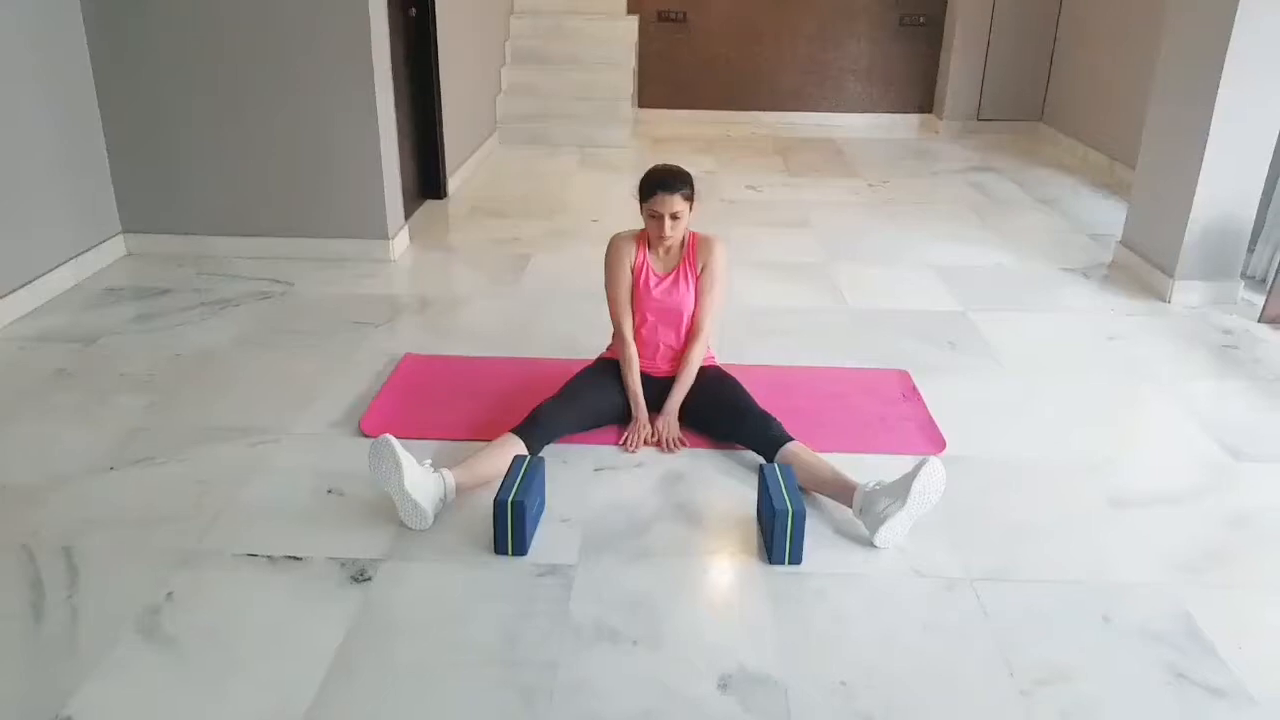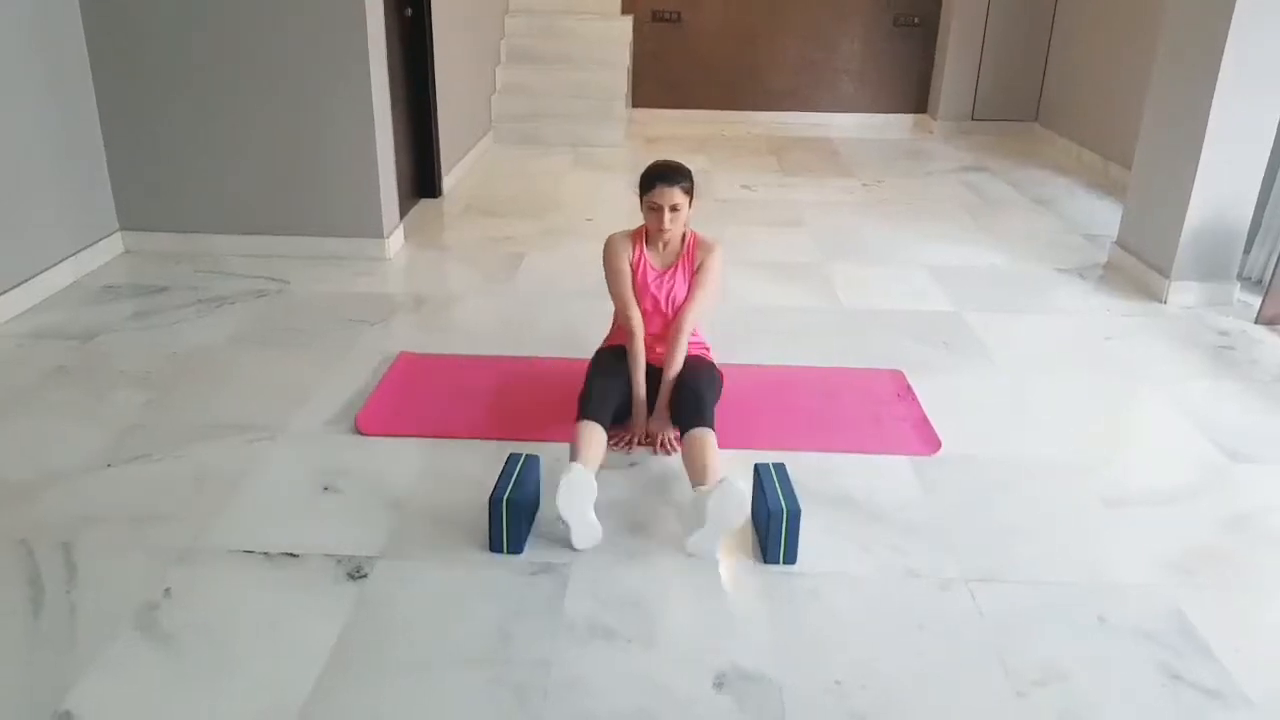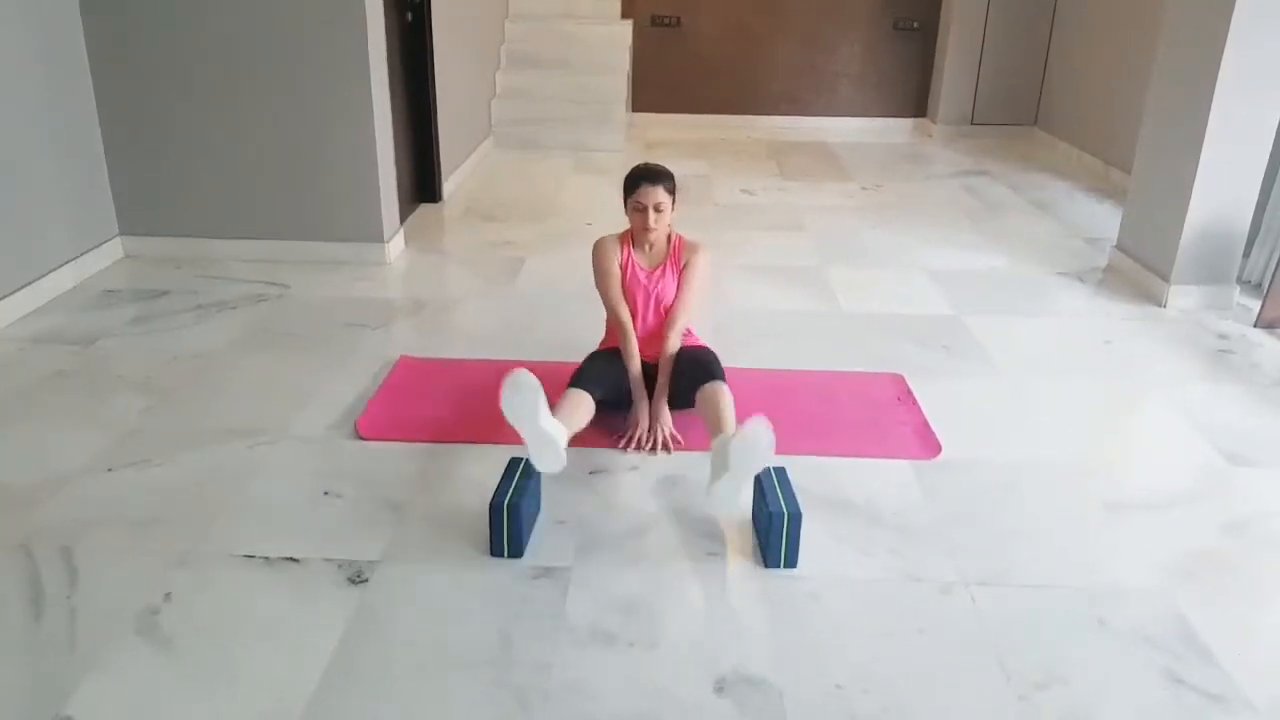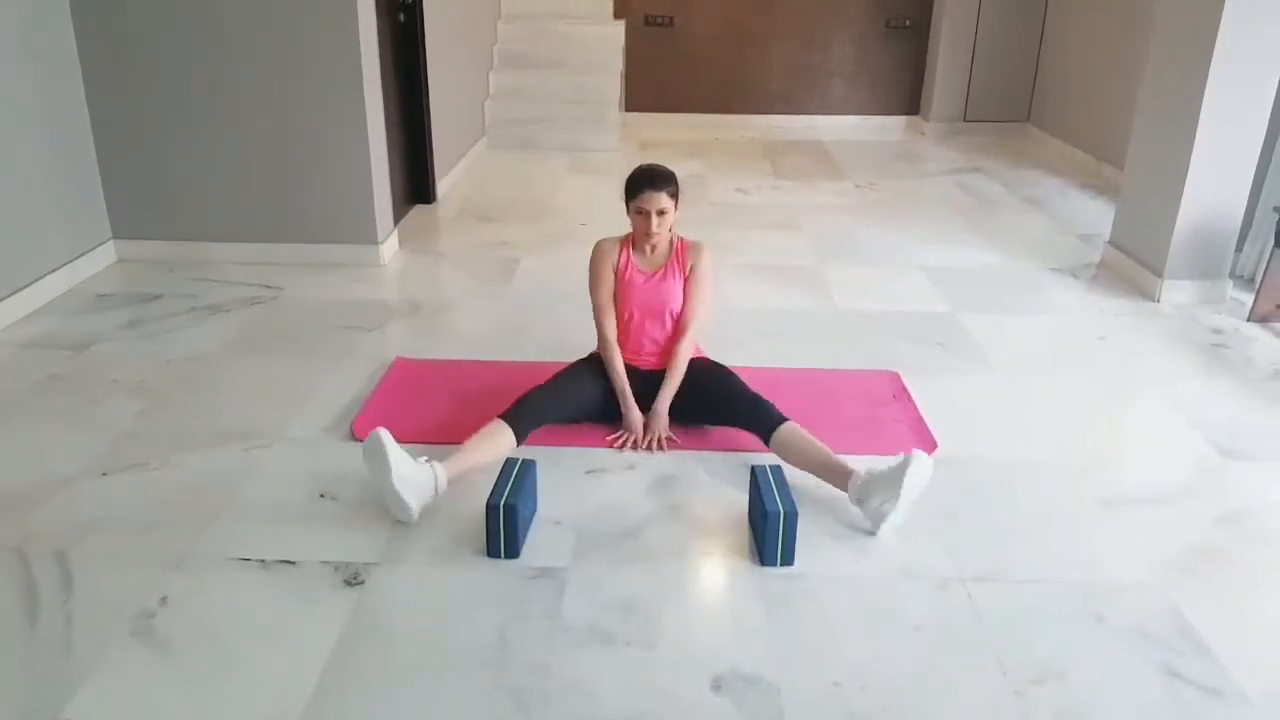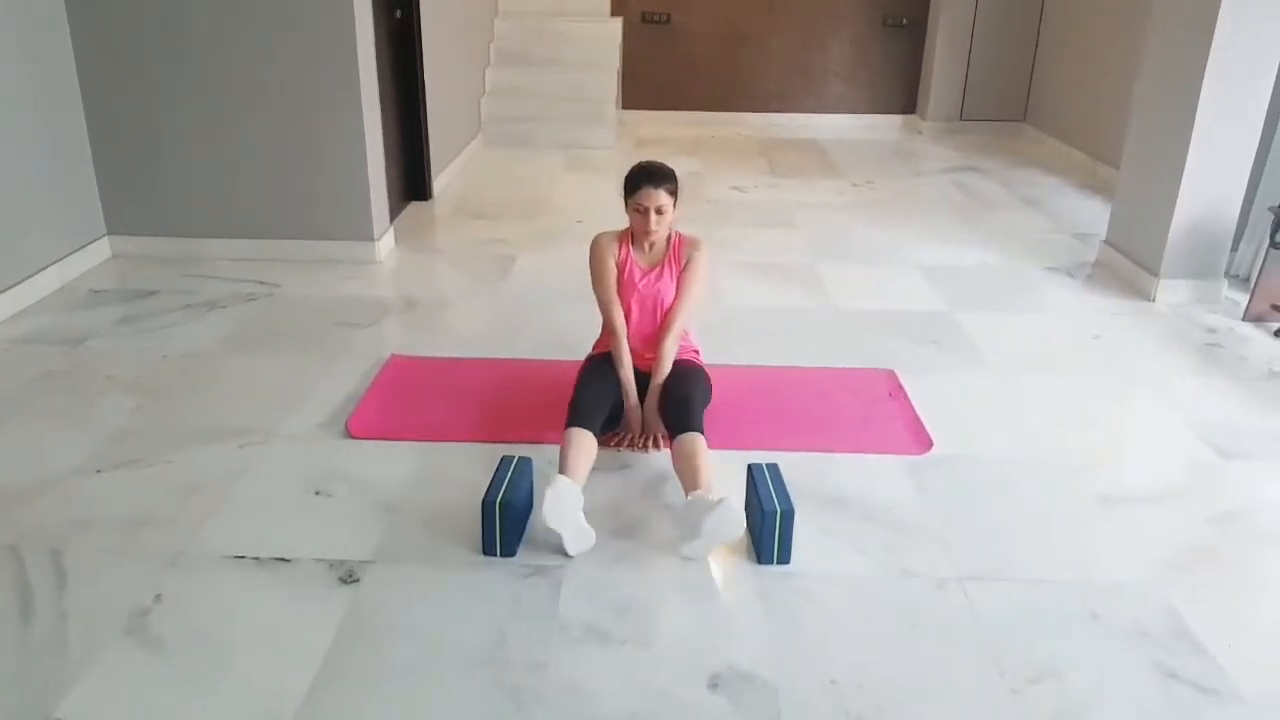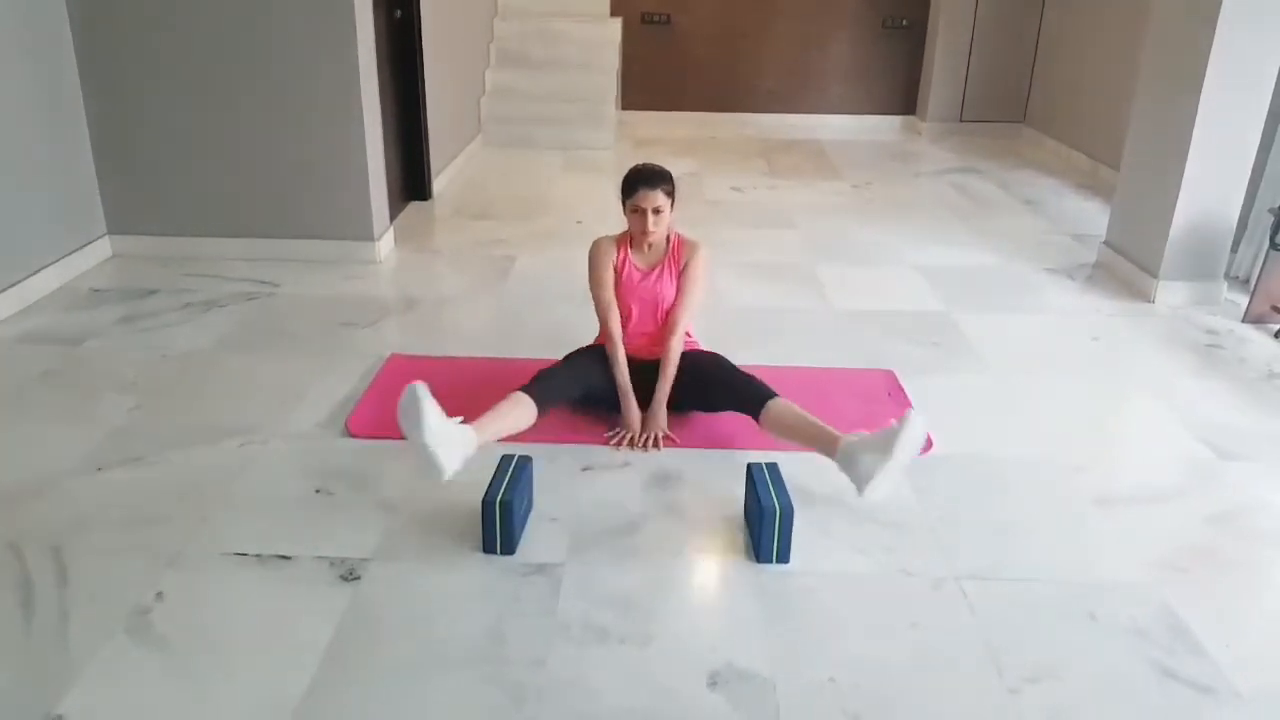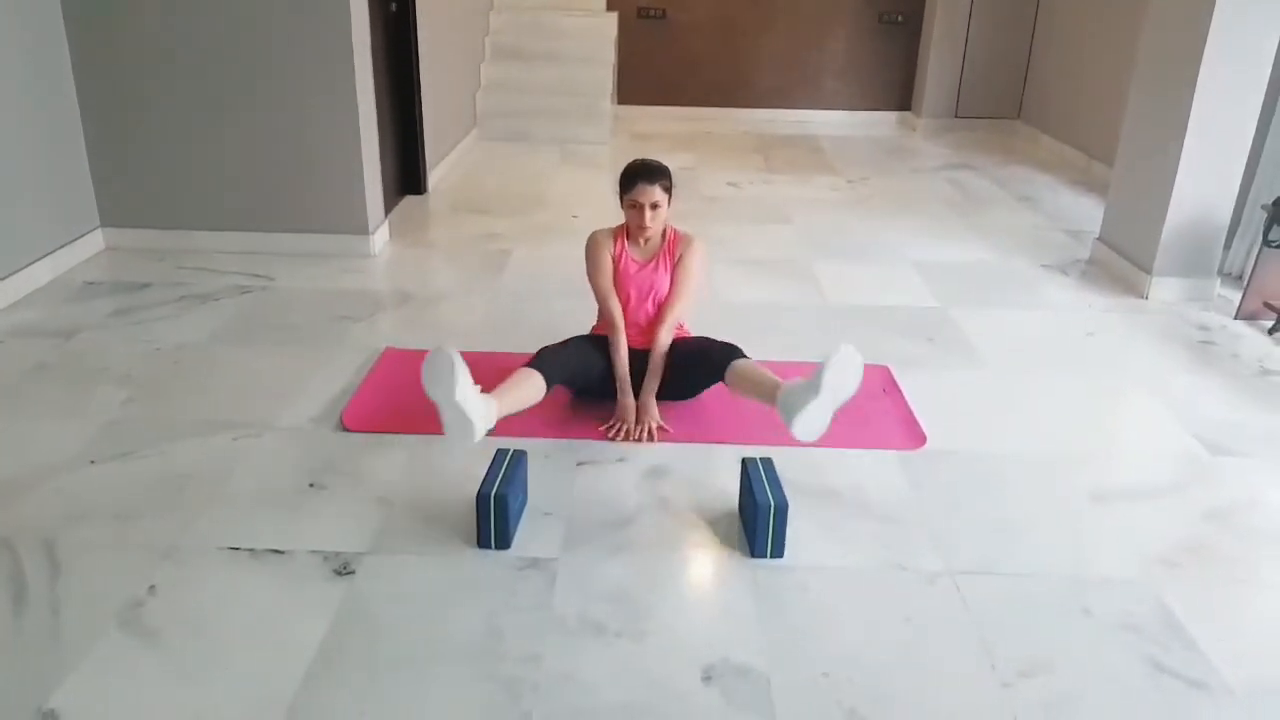
dt=0.7s
person 1, frame 1
left shoulder: (710, 252)
right shoulder: (623, 248)
left elbow: (700, 333)
right elbow: (624, 332)
left wrist: (672, 408)
right wrist: (638, 409)
left hip: (689, 372)
right hip: (629, 370)
left knee: (763, 428)
right knee: (545, 419)
left ankle: (865, 502)
right ankle: (439, 487)
person 1, frame 2
left shoulder: (707, 253)
right shoulder: (619, 246)
left elbow: (683, 326)
right elbow: (632, 323)
left wrist: (663, 407)
right wrist: (639, 406)
left hip: (685, 358)
right hip: (627, 356)
left knee: (695, 400)
right knee: (597, 395)
left ankle: (708, 502)
right ankle: (581, 494)
person 1, frame 3
left shoulder: (693, 254)
right shoulder: (608, 249)
left elbow: (676, 327)
right elbow: (622, 321)
left wrist: (661, 403)
right wrist: (639, 398)
left hip: (674, 357)
right hip: (624, 359)
left knee: (704, 365)
right knee: (593, 374)
left ankle: (728, 449)
right ankle: (550, 436)
person 1, frame 4
left shoulder: (696, 257)
right shoulder: (607, 253)
left elbow: (687, 338)
right elbow: (607, 337)
left wrist: (661, 409)
right wrist: (629, 407)
left hip: (679, 373)
right hip: (618, 371)
left knee: (752, 408)
right knee: (538, 402)
left ankle: (863, 489)
right ankle: (428, 479)
person 1, frame 5
left shoulder: (693, 252)
right shoulder: (606, 246)
left elbow: (672, 331)
right elbow: (617, 326)
left wrist: (652, 404)
right wrist: (632, 404)
left hip: (675, 360)
right hip: (617, 360)
left knee: (685, 407)
right knee: (586, 404)
left ankle: (700, 509)
right ankle: (568, 503)
person 1, frame 6
left shoulder: (691, 253)
right shoulder: (606, 251)
left elbow: (676, 329)
right elbow: (611, 328)
left wrist: (660, 406)
right wrist: (630, 406)
left hip: (674, 362)
right hip: (619, 360)
left knee: (743, 387)
right knee: (552, 380)
left ankle: (852, 452)
right ankle: (457, 443)
person 1, frame 7
left shoulder: (688, 248)
right shoulder: (601, 244)
left elbow: (668, 322)
right elbow: (614, 318)
left wrist: (649, 397)
right wrist: (624, 395)
left hip: (669, 356)
right hip: (612, 355)
left knee: (722, 354)
right knee: (550, 358)
left ankle: (795, 401)
right ankle: (478, 411)
